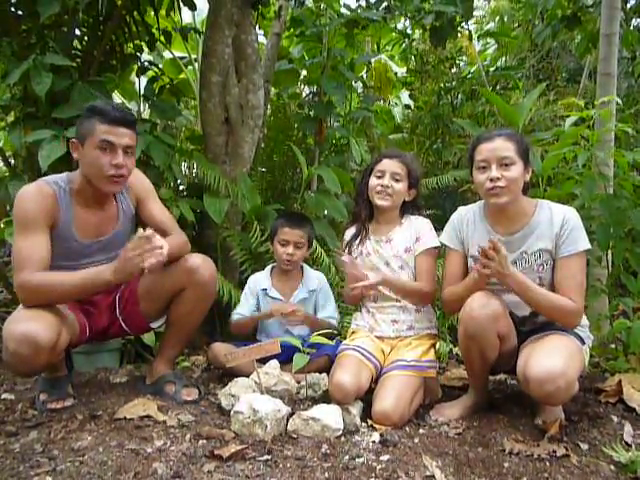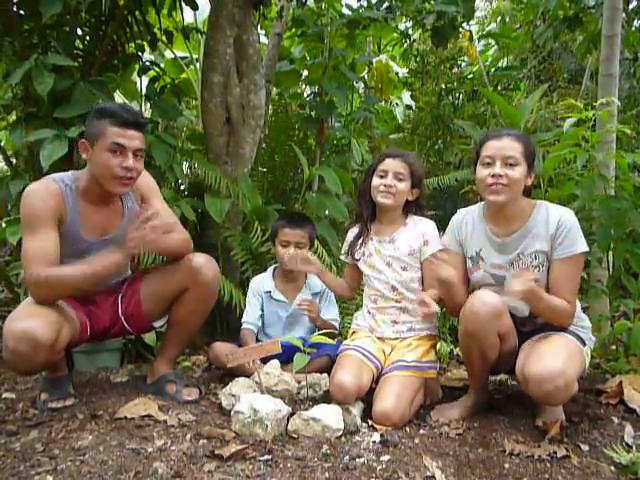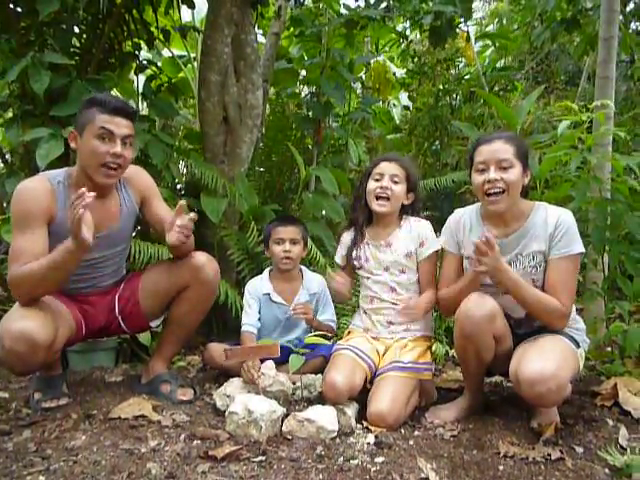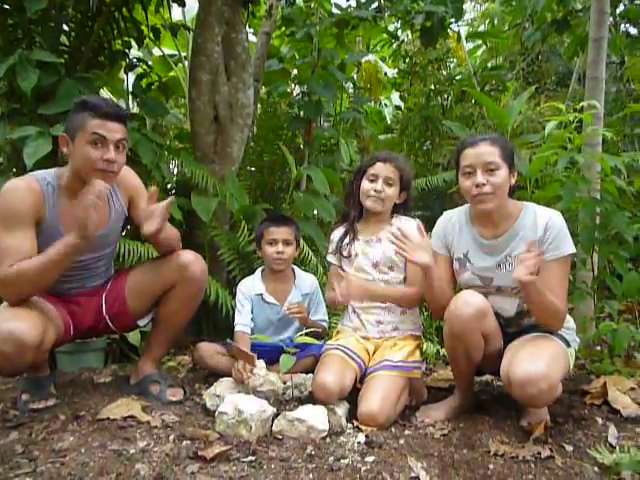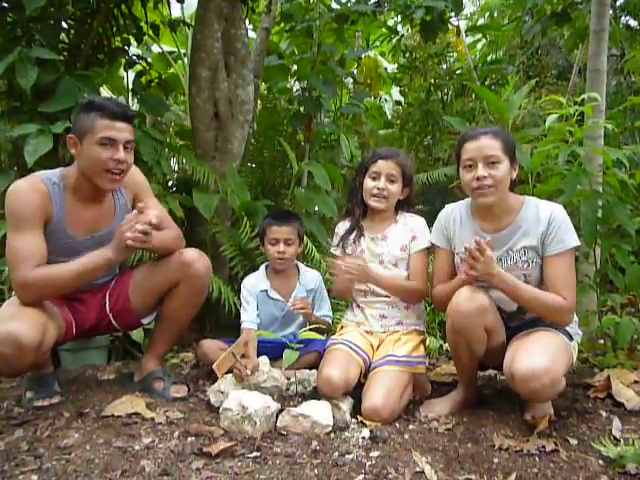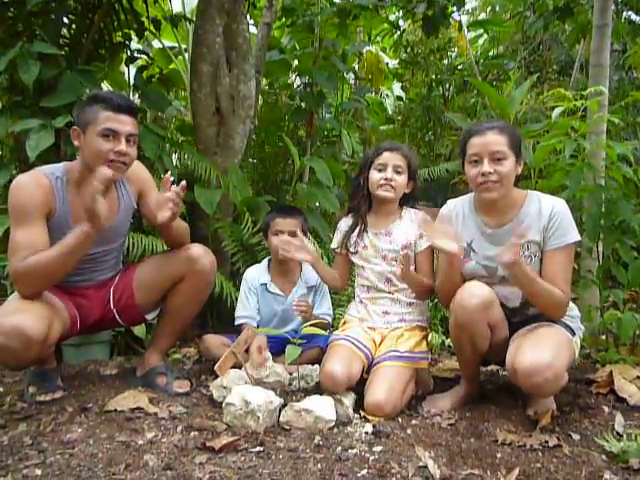
dt=0.4s
person 1, frame 1
left shoulder: (134, 183)
right shoulder: (37, 197)
left elbow: (181, 243)
right elbow: (27, 288)
left wrist: (160, 249)
right wrist: (111, 272)
left hip: (122, 300)
right hip: (63, 306)
left knee: (201, 269)
right knee: (25, 342)
left ankle: (160, 370)
right ankle: (56, 371)
person 1, frame 2
left shoulder: (139, 183)
right shoulder: (44, 195)
left elbow: (183, 245)
right elbow: (39, 287)
left wrist: (160, 241)
right wrist: (121, 255)
left hip: (123, 298)
right hip: (66, 303)
left knee: (203, 269)
left ankle: (161, 369)
right ankle: (57, 370)
person 1, frame 3
left shoulder: (136, 180)
right shoulder: (36, 192)
left elbow: (186, 244)
left wrist: (178, 238)
right wrist: (75, 247)
left hip: (118, 298)
right hip: (60, 303)
left knee: (204, 269)
left ankle: (157, 369)
right ankle: (50, 370)
person 1, frame 4
left shoulder: (124, 180)
left elbow: (174, 241)
left wrist: (155, 231)
right wrist: (77, 239)
left hip: (105, 298)
right hip: (48, 303)
left knee: (191, 266)
left ankle: (146, 369)
right ankle: (37, 372)
person 1, frame 5
left shoulder: (130, 179)
right shoulder: (30, 193)
left elbow: (176, 240)
right elbow: (26, 287)
left wrist: (149, 239)
right wrist: (112, 252)
left hip: (110, 296)
right hip: (51, 302)
left knee: (196, 264)
left ankle: (150, 366)
right ankle: (42, 370)
person 1, frame 6
left shoulder: (134, 175)
right shoulder: (33, 187)
left elbow: (181, 242)
left wrist: (167, 222)
right wrist: (88, 228)
left hip: (114, 290)
right hip: (57, 297)
left knee: (200, 260)
left ankle: (152, 361)
right ankle: (45, 364)
person 2, frame 1
left shoulder: (562, 220)
right shoulder: (463, 220)
left elbow: (572, 314)
right elbow: (449, 302)
left wrist: (508, 274)
right wrist: (480, 276)
left hip: (553, 329)
right hip: (491, 336)
left knee: (546, 379)
right knee: (479, 306)
left ankle: (550, 398)
right ankle: (476, 393)
person 2, frame 2
left shoulder: (559, 221)
right shoulder: (463, 222)
left elbow: (565, 314)
right elbow: (455, 306)
left wrist: (531, 294)
right wrist: (449, 283)
left hip: (555, 330)
right hip: (494, 336)
left knee: (545, 380)
right knee: (482, 304)
left ankle: (551, 398)
right ankle: (477, 394)
person 2, frame 3
left shoulder: (558, 222)
right shoulder: (460, 221)
left elbow: (558, 317)
right elbow: (446, 305)
left wrist: (501, 271)
right wrist: (474, 274)
left hip: (552, 333)
right hip: (489, 338)
left knee: (537, 382)
right knee: (477, 307)
left ankle: (547, 399)
right ankle: (472, 396)
person 2, frame 4
left shoulder: (547, 222)
right shoulder: (449, 224)
left elbow: (554, 320)
right elbow: (440, 309)
left wrist: (529, 283)
right wrist: (430, 269)
left hip: (539, 332)
right hip: (478, 338)
left knee: (529, 383)
right knee: (466, 305)
left ankle: (536, 398)
right ankle: (462, 395)
person 2, frame 5
left shoulder: (549, 217)
right shoulder: (450, 218)
left elbow: (564, 312)
right elbow: (440, 300)
left wrist: (496, 275)
right wrist: (468, 277)
left hip: (543, 326)
right hip: (481, 331)
left knee: (530, 377)
right knee: (466, 301)
left ankle: (541, 391)
right ankle: (466, 390)
person 2, frame 6
left shoulder: (551, 211)
right shoulder: (453, 212)
left elbow: (558, 308)
right elbow: (447, 299)
left wrist: (516, 268)
right wrist: (448, 257)
left hip: (545, 320)
right hip: (485, 327)
left knee: (534, 372)
right knee: (473, 297)
left ankle: (542, 386)
right ankle: (469, 385)
person 3, frame 1
left shoulder: (420, 228)
right shoulder: (355, 234)
left elbow: (427, 294)
right elbow: (352, 297)
left wrist: (384, 280)
right wrist: (358, 287)
left hip: (414, 334)
right hip: (368, 330)
left knee: (386, 414)
right knee: (342, 391)
left ankle: (420, 384)
right ankle: (387, 377)
person 3, frame 2
left shoulder: (424, 229)
right shoulder: (357, 235)
left elbow: (433, 290)
right elbow: (350, 289)
left wrist: (427, 301)
right wrist: (319, 271)
left hip: (413, 334)
right hip: (368, 330)
left knee: (386, 414)
right knee: (343, 390)
left ankle: (420, 384)
right ankle: (384, 378)
person 3, frame 3
left shoulder: (420, 230)
right shoulder: (352, 237)
left elbow: (431, 292)
right elbow: (344, 291)
left wrist: (417, 306)
right wrist: (339, 287)
left hip: (409, 335)
right hip: (365, 330)
left knee: (382, 416)
right knee: (335, 389)
left ankle: (417, 384)
right ankle: (377, 379)
person 3, frame 4
left shoulder: (409, 229)
right shoulder: (342, 234)
left elbow: (416, 295)
right elbow: (331, 297)
left wrist: (369, 289)
right wrist: (340, 293)
left hip: (398, 334)
right hip: (354, 330)
left knee: (373, 415)
right knee: (326, 389)
left ankle: (406, 383)
right ankle: (366, 377)
person 3, frame 5
left shoulder: (415, 226)
right shoulder: (346, 229)
left elbow: (418, 291)
right elbow: (342, 293)
left wrist: (372, 276)
right wrist: (346, 280)
left hip: (404, 329)
right hip: (358, 324)
left knee: (376, 410)
right knee: (331, 384)
left ankle: (411, 379)
right ankle: (391, 374)
person 3, frame 6
left shoulder: (417, 223)
right shoulder: (350, 225)
left elbow: (427, 290)
right elbow: (340, 281)
left wrist: (410, 277)
right wrist: (313, 259)
left hip: (405, 325)
right hip: (360, 320)
left knee: (378, 405)
right knee: (333, 378)
left ankle: (410, 374)
right ankle: (374, 368)
person 4, frame 1
left shoulder: (317, 281)
right shoulder: (256, 281)
left elbow: (330, 329)
right elbow: (235, 327)
left wrist: (308, 319)
right wrist: (265, 314)
left hip: (306, 351)
left knee: (335, 349)
right knee: (216, 350)
person 4, frame 2
left shoulder: (320, 283)
right shoulder: (259, 283)
left elbow: (333, 332)
right elbow: (249, 327)
left wrist: (318, 320)
left hip: (307, 353)
left knee: (336, 349)
right knee: (217, 350)
person 4, frame 3
left shoulder: (317, 283)
right shoulder: (255, 286)
left elbow: (330, 332)
right elbow: (249, 329)
left wrist: (313, 323)
right wrist: (251, 359)
left hip: (303, 353)
left knee: (332, 350)
right knee: (212, 352)
person 4, frame 4
left shoulder: (309, 283)
right shoulder: (247, 286)
left elbow: (321, 332)
right elbow: (242, 329)
left wrist: (307, 321)
right wrist: (244, 359)
left hip: (294, 353)
right hip: (256, 352)
left knee: (323, 350)
right knee: (202, 351)
person 4, frame 5
left shoulder: (313, 279)
right shoulder: (251, 283)
left elbow: (325, 327)
right elbow: (249, 327)
left wrist: (311, 318)
right wrist: (251, 358)
left hip: (298, 349)
right hip: (261, 348)
right knee: (205, 348)
person 4, frame 6
left shoulder: (314, 275)
right shoulder: (253, 276)
left elbow: (326, 325)
right elbow: (247, 322)
left wrist: (310, 318)
right wrist: (256, 338)
left hip: (299, 344)
right hip: (262, 342)
left knee: (329, 342)
right knee: (208, 343)
